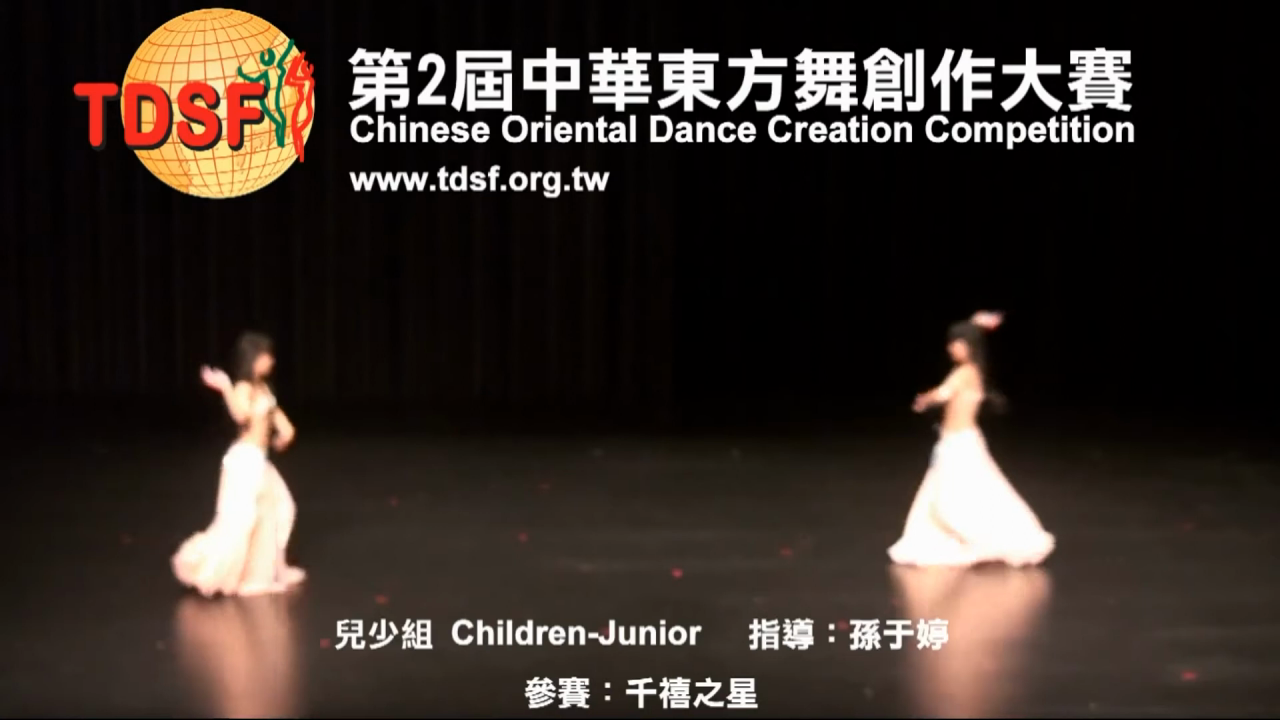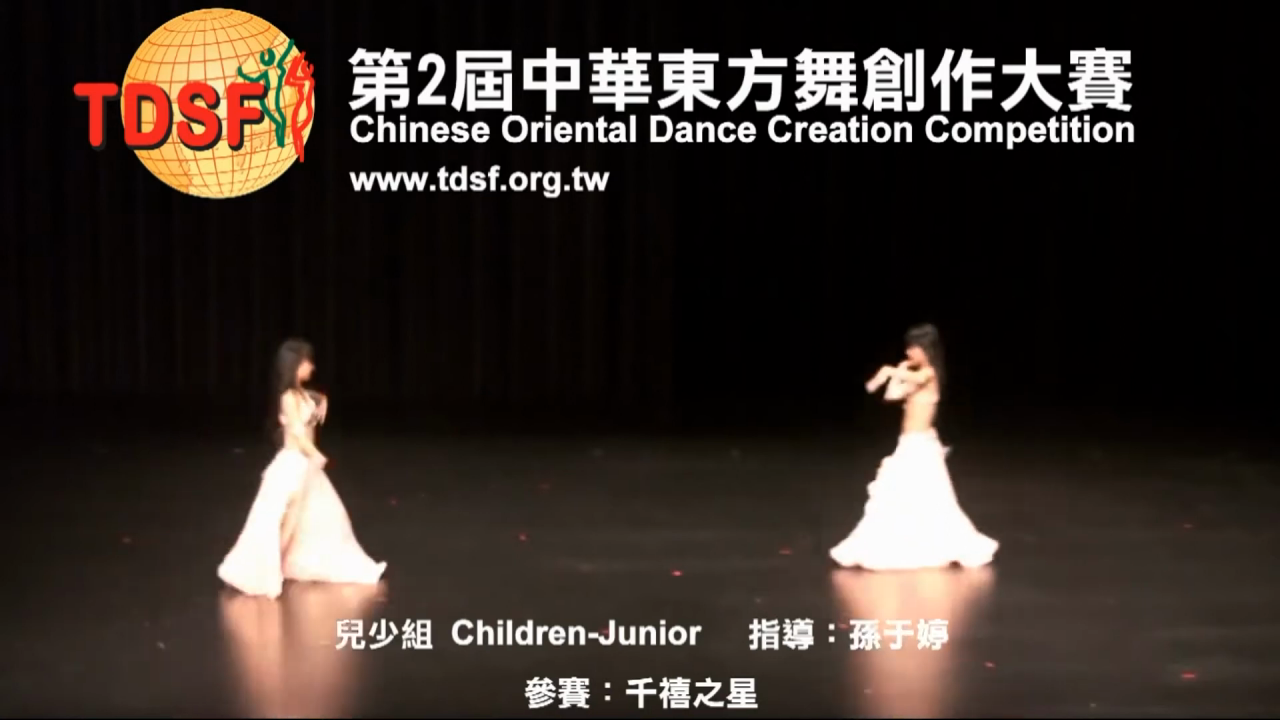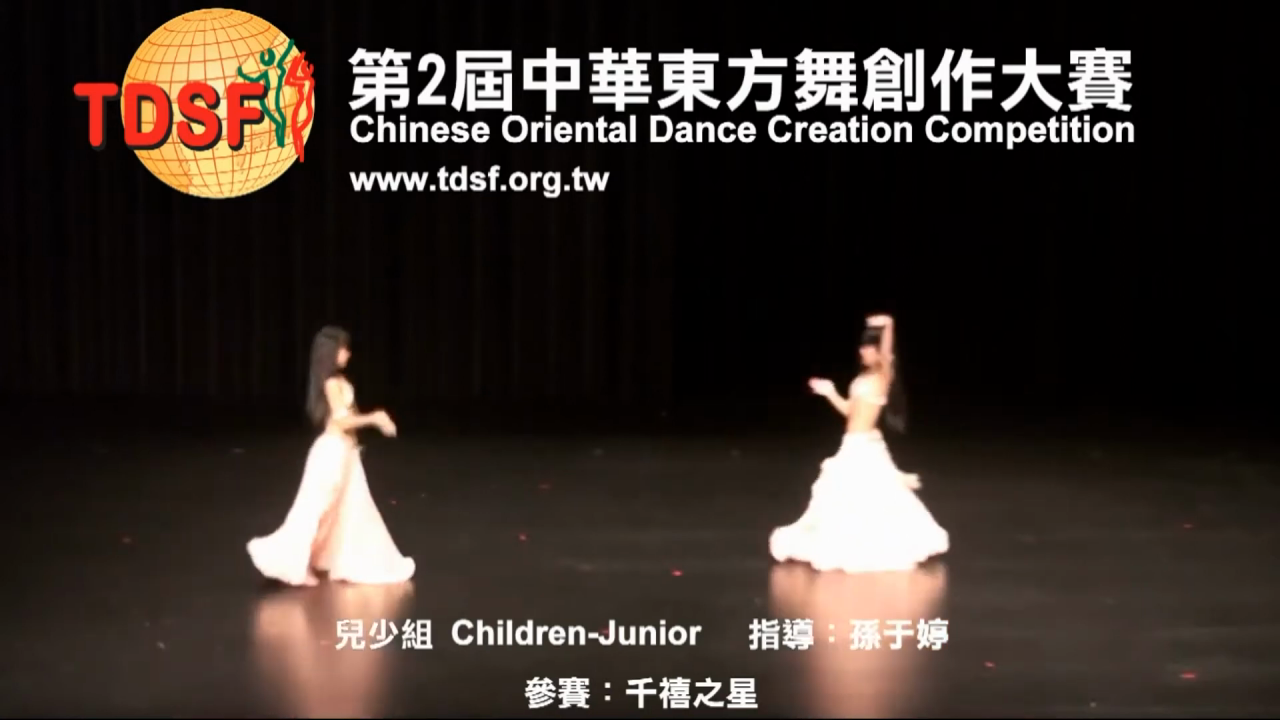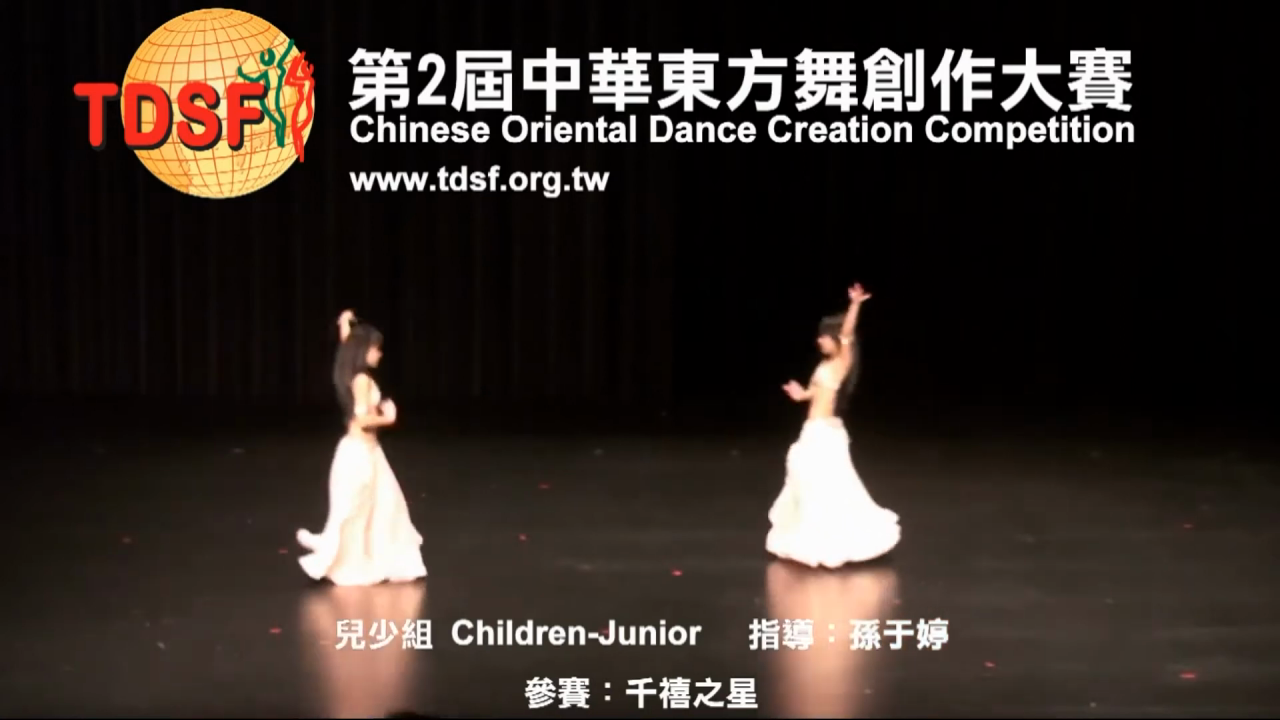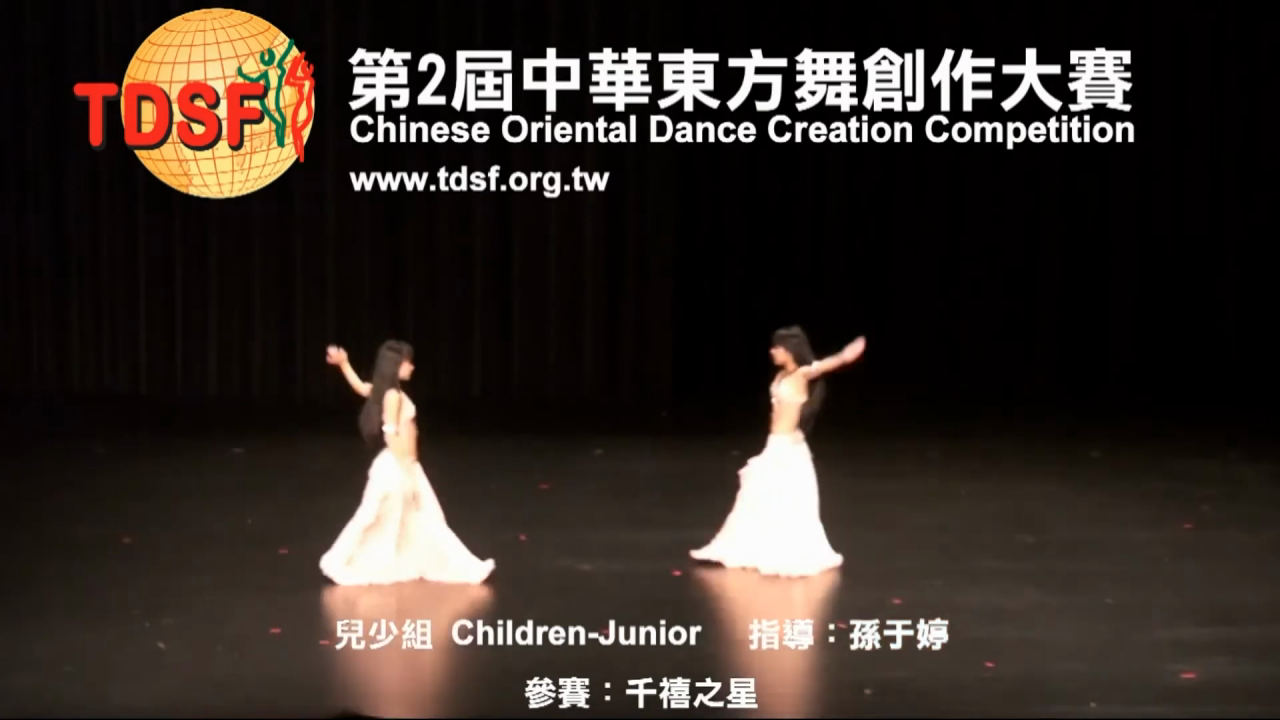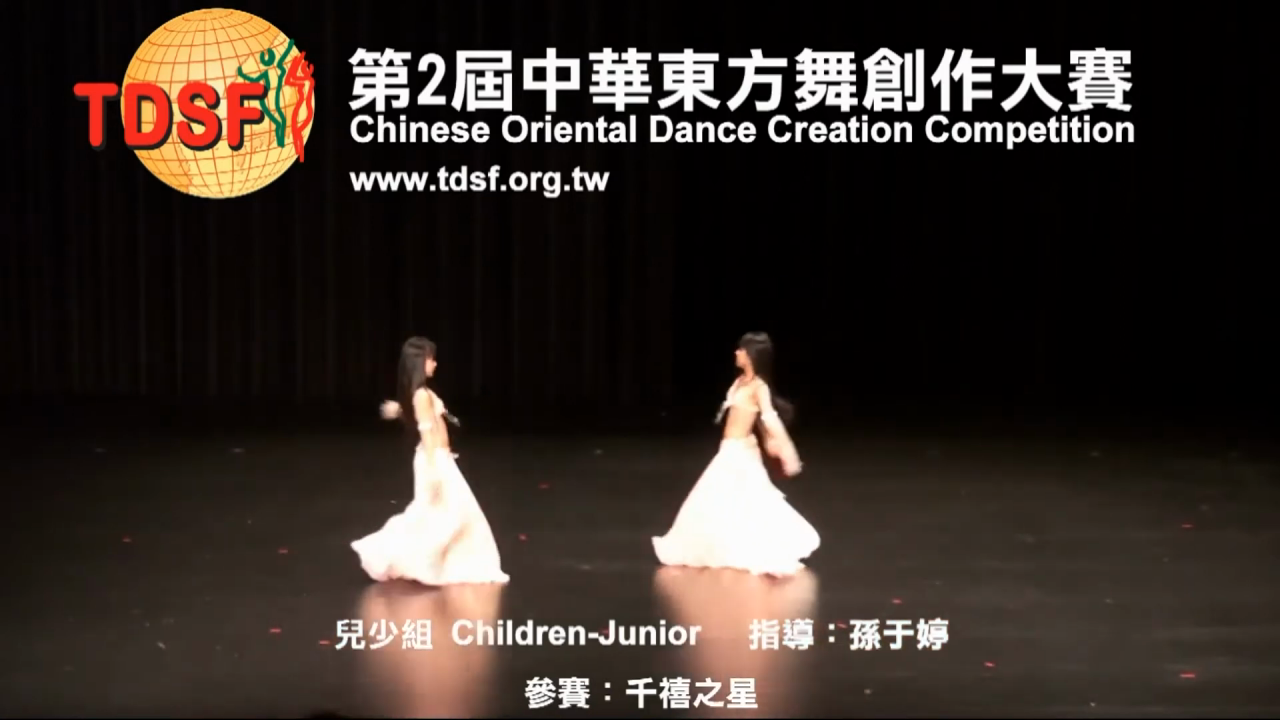
dt=0.2s
person 1, frame 1
left shoulder: (262, 387)
right shoulder: (244, 388)
left elbow: (277, 415)
right elbow: (241, 415)
left wrist: (285, 431)
right wrist: (224, 387)
left hip: (257, 458)
right hip: (246, 458)
left knee: (277, 510)
right knee: (243, 518)
left ankle: (261, 574)
right ankle: (216, 575)
person 1, frame 2
left shoulder: (301, 393)
right shoulder: (289, 397)
right elbow: (297, 434)
left wrist: (320, 402)
right wrist: (315, 454)
left hip: (305, 464)
right hip: (293, 463)
left knee: (325, 515)
right knee: (274, 519)
left ankle: (335, 567)
right ankle: (255, 577)
person 1, frame 3
left shoulder: (335, 378)
right shoulder: (333, 383)
right elbow: (343, 421)
right wrist: (374, 418)
left hip: (344, 450)
right hip: (333, 449)
left knee: (353, 509)
right knee: (318, 507)
left ankle: (354, 566)
right ankle: (291, 564)
person 1, frame 4
left shoulder: (358, 376)
right shoulder: (361, 380)
left elbow: (348, 348)
right elbow: (363, 419)
left wrist: (345, 327)
right wrist: (388, 418)
left hip: (367, 450)
right hip: (358, 452)
left knee: (384, 505)
right knee: (353, 510)
left ankle: (384, 562)
right ankle: (345, 568)
person 1, frame 5
left shoulder: (386, 390)
right shoulder: (392, 396)
left elbow: (361, 386)
right elbow: (391, 435)
left wrist: (343, 363)
left hip: (408, 467)
right hip: (396, 467)
left knee: (426, 520)
right knee: (377, 519)
right ankle: (348, 568)
person 1, frame 6
left shoulder: (414, 391)
right shoulder: (422, 394)
left elbow: (396, 409)
right elbow: (426, 433)
right wrist: (432, 471)
left hip: (440, 459)
right hip: (435, 460)
left knee: (458, 514)
right knee: (442, 516)
right ankle: (383, 555)
person 2, frame 1
left shoulder: (968, 371)
right shoulder: (964, 370)
left elbow: (942, 395)
right elbow: (964, 337)
left wrist: (923, 400)
right wrist: (977, 324)
left hip: (963, 444)
right hip: (952, 444)
left knee: (959, 500)
right knee: (938, 499)
person 2, frame 2
left shoulder: (929, 375)
right shoulder: (915, 376)
left elbow: (910, 377)
right elbow: (892, 394)
left wrist: (887, 371)
right wrist: (896, 372)
left hip: (918, 446)
right hip: (910, 445)
right knee: (900, 499)
person 2, frame 3
left shoulder: (883, 376)
right shoulder: (863, 378)
left elbow: (886, 355)
left wrist: (888, 326)
right wrist: (830, 392)
left hip: (864, 446)
right hip: (854, 445)
person 2, frame 4
left shoulder: (843, 360)
right shoulder: (826, 364)
left elbow: (847, 335)
left wrist: (855, 305)
right wrist: (803, 393)
left hip: (824, 432)
right hip: (816, 431)
left knee: (827, 487)
right knee: (808, 485)
person 2, frame 5
left shoulder: (802, 375)
right shoulder: (781, 376)
left elbow: (821, 366)
left wrist: (845, 356)
left hip: (787, 447)
right hip: (777, 446)
left knee: (787, 504)
right knee: (758, 498)
person 2, frame 6
left shoulder: (759, 387)
right shoulder: (742, 380)
left elbow: (771, 419)
left wrist: (786, 450)
right wrist: (770, 442)
left hip: (738, 451)
right hip: (731, 450)
